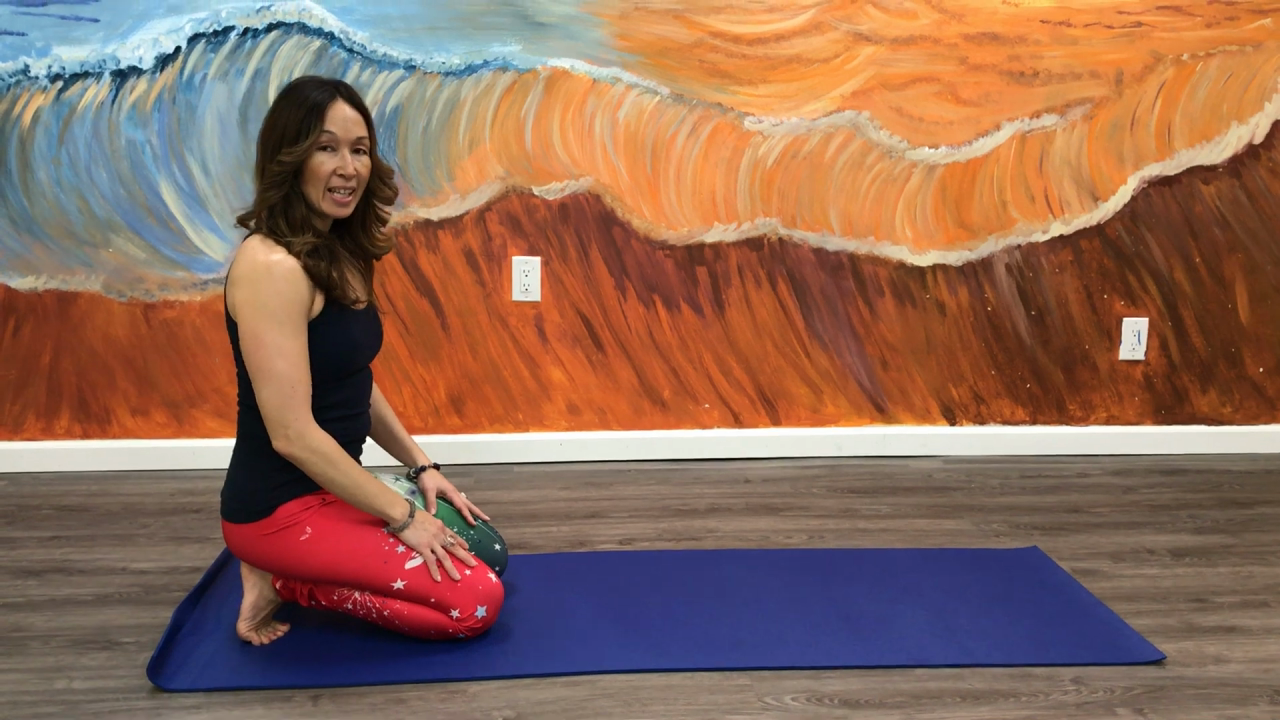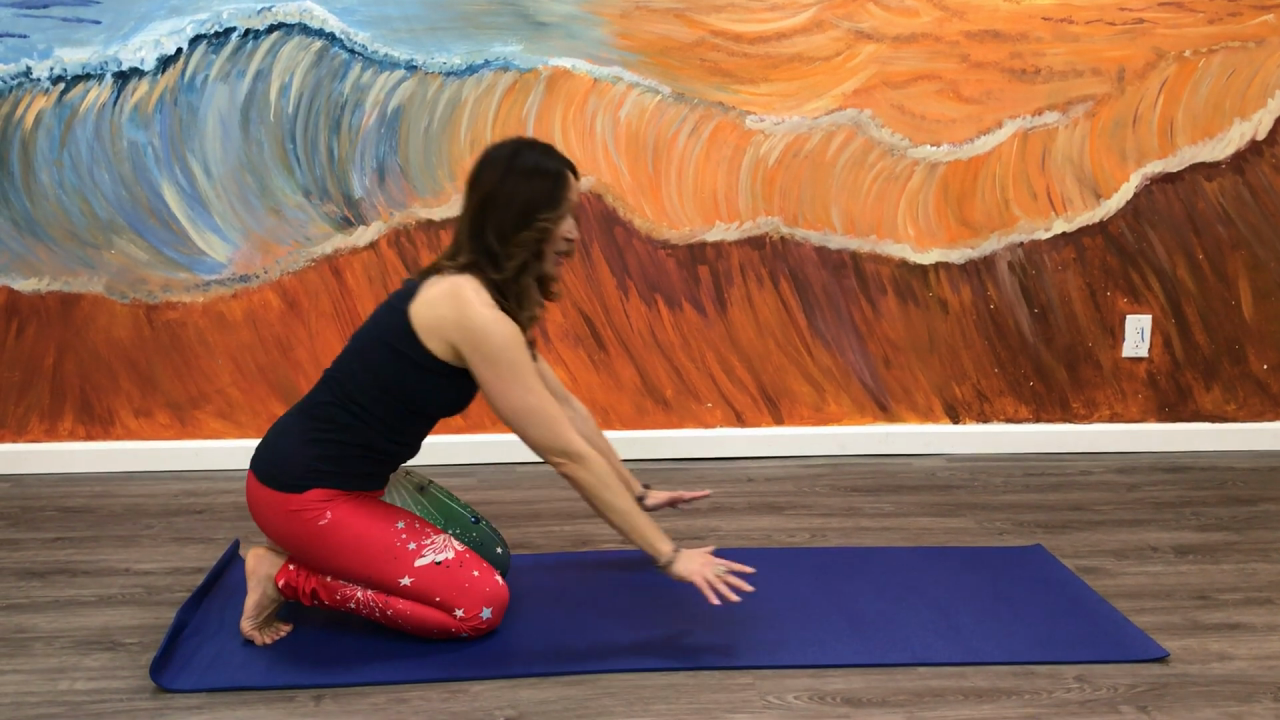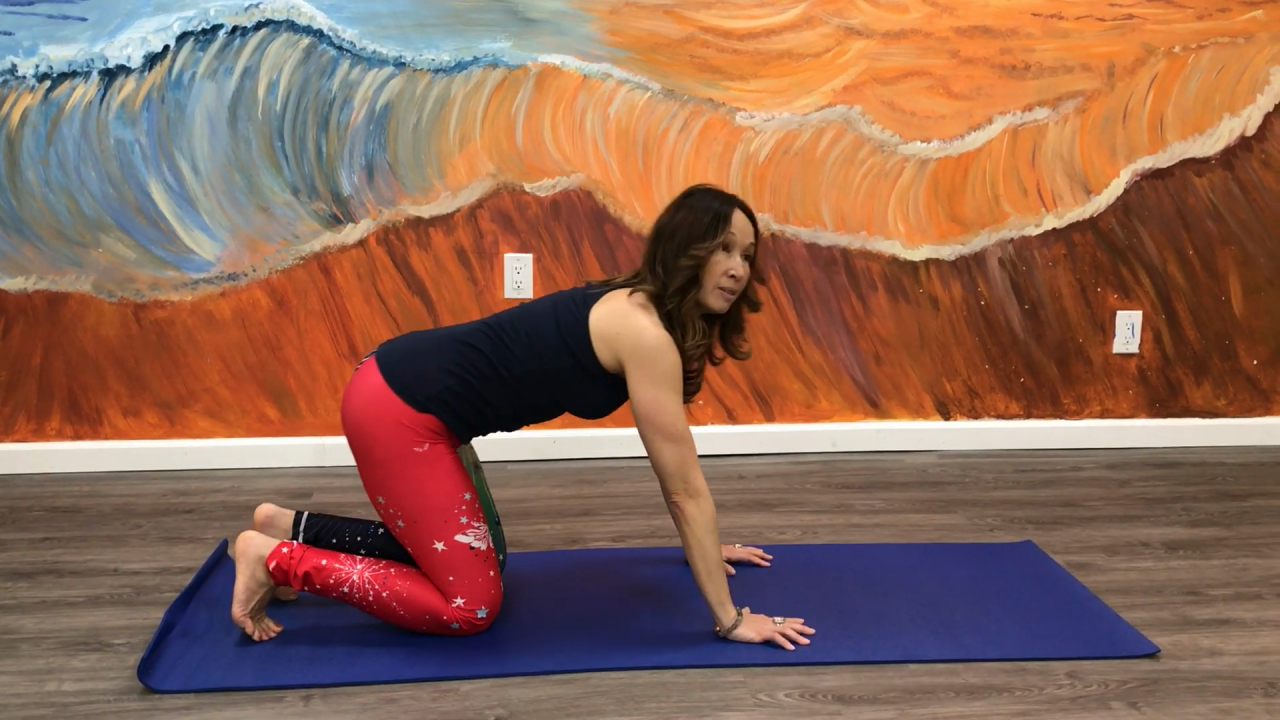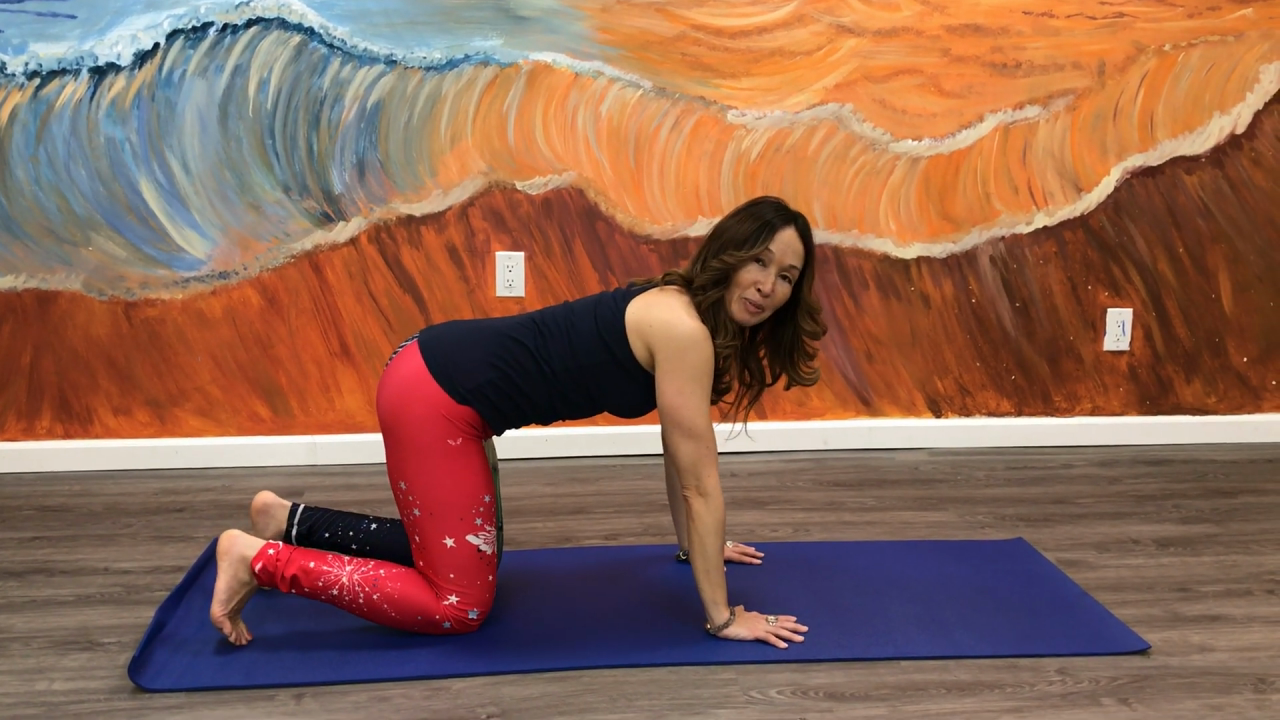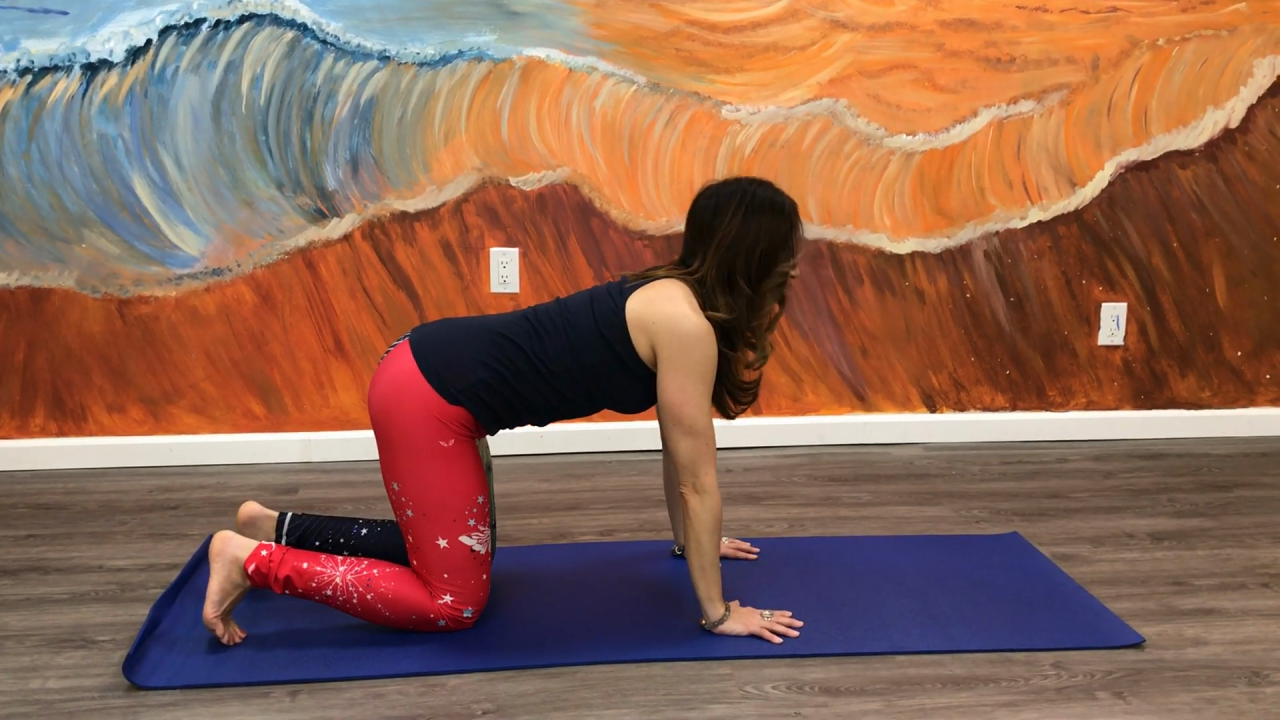
dt=1s
person 1, frame 1
left shoulder: (338, 253)
right shoulder: (273, 266)
right elbow: (292, 434)
left wrist: (421, 467)
right wrist: (402, 515)
left hip: (325, 490)
right hip: (281, 507)
left knee: (481, 548)
right knee: (475, 600)
left ankle: (290, 574)
right ankle: (283, 581)
person 1, frame 2
left shoulder: (469, 289)
right shoulder: (474, 313)
left elbow: (564, 407)
right elbow: (568, 454)
left wrist: (637, 493)
right wrist: (669, 556)
left hip: (337, 479)
right hip: (304, 489)
left knee: (477, 555)
right knee: (479, 602)
left ankle: (308, 553)
right ankle: (290, 576)
person 1, frame 3
left shoulder: (641, 312)
right shoulder: (645, 332)
left elbow: (675, 473)
right elbow: (685, 486)
left wrist: (705, 546)
right wrist: (730, 618)
left hip: (403, 393)
right hip: (400, 409)
left knee: (466, 559)
right knee: (471, 605)
left ankle: (294, 528)
right ankle: (276, 558)
person 1, frame 4
left shoulder: (694, 316)
right shoulder: (684, 330)
left elbow: (679, 460)
right elbow: (701, 483)
left wrist: (695, 545)
right wrist: (721, 615)
left hip: (440, 379)
right hip: (434, 396)
left knee: (461, 555)
right knee: (459, 605)
left ankle: (290, 522)
right ankle: (258, 558)
person 1, frame 5
left shoulder: (677, 301)
right shoulder: (687, 325)
left elbow: (677, 454)
right elbow: (697, 479)
left wrist: (689, 541)
right wrist: (717, 613)
left hip: (431, 375)
right hip: (428, 396)
left knee: (448, 550)
right knee: (454, 602)
left ankle: (277, 529)
right ankle: (251, 560)
